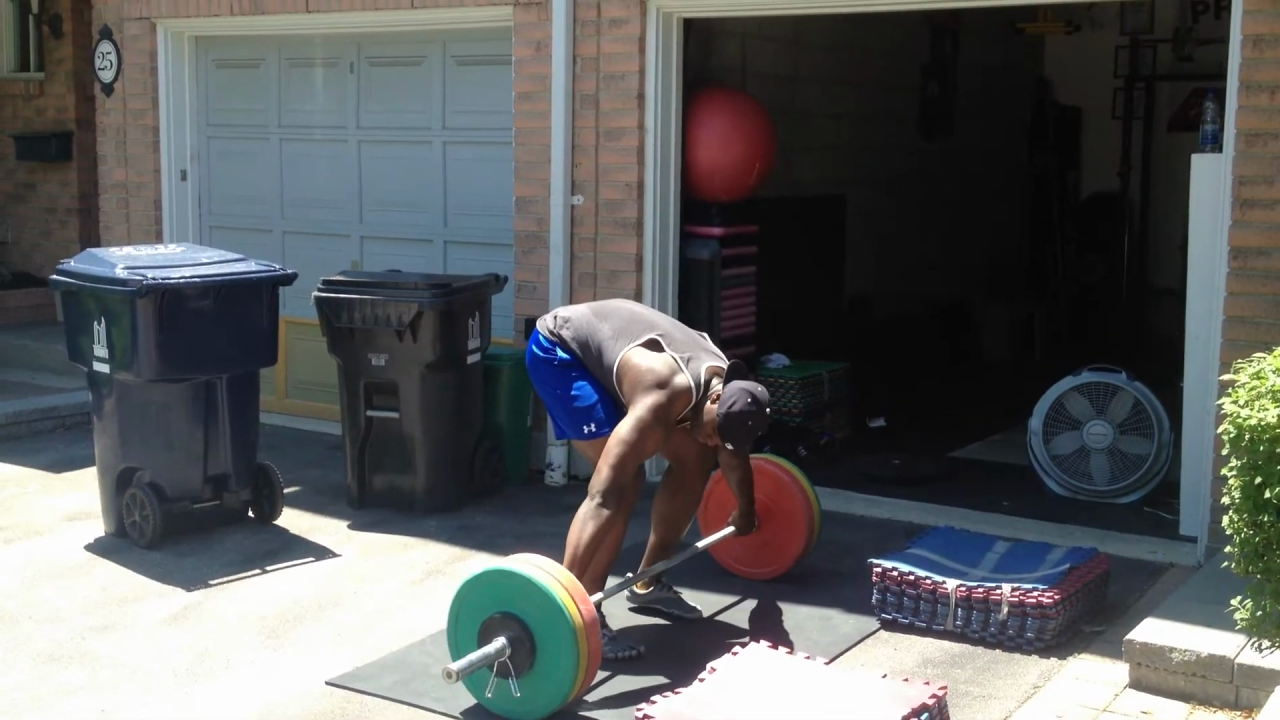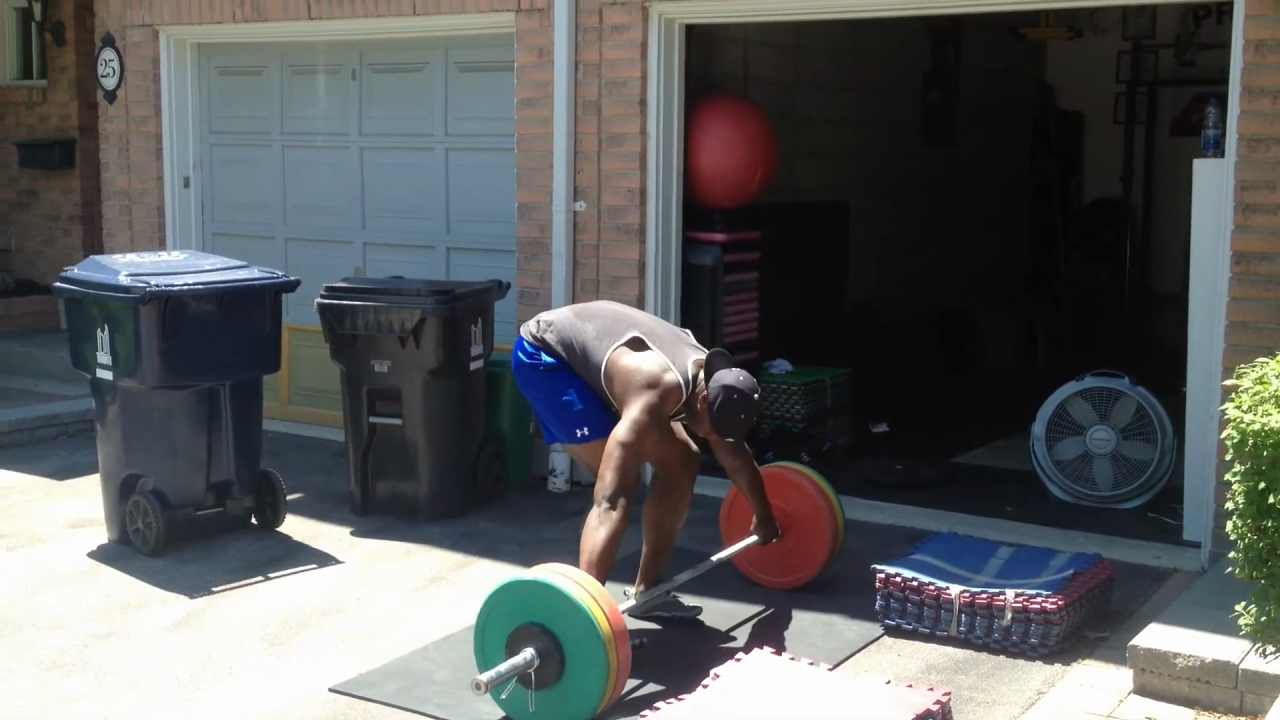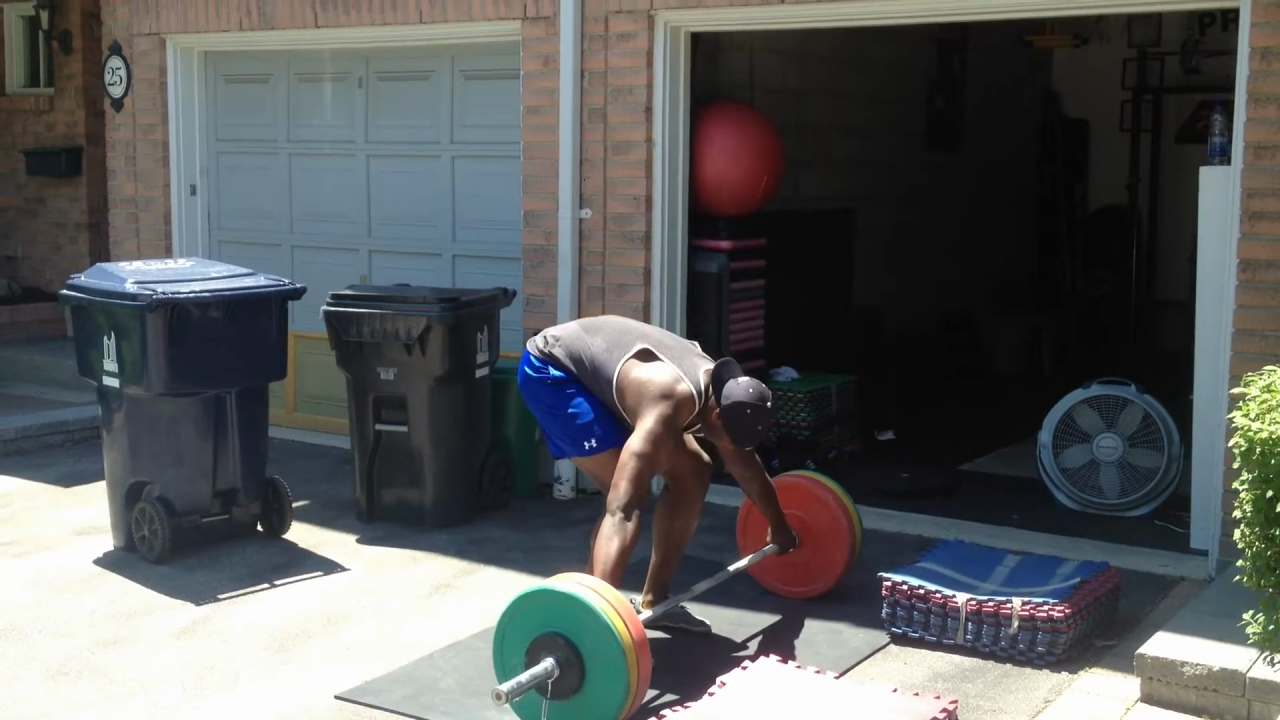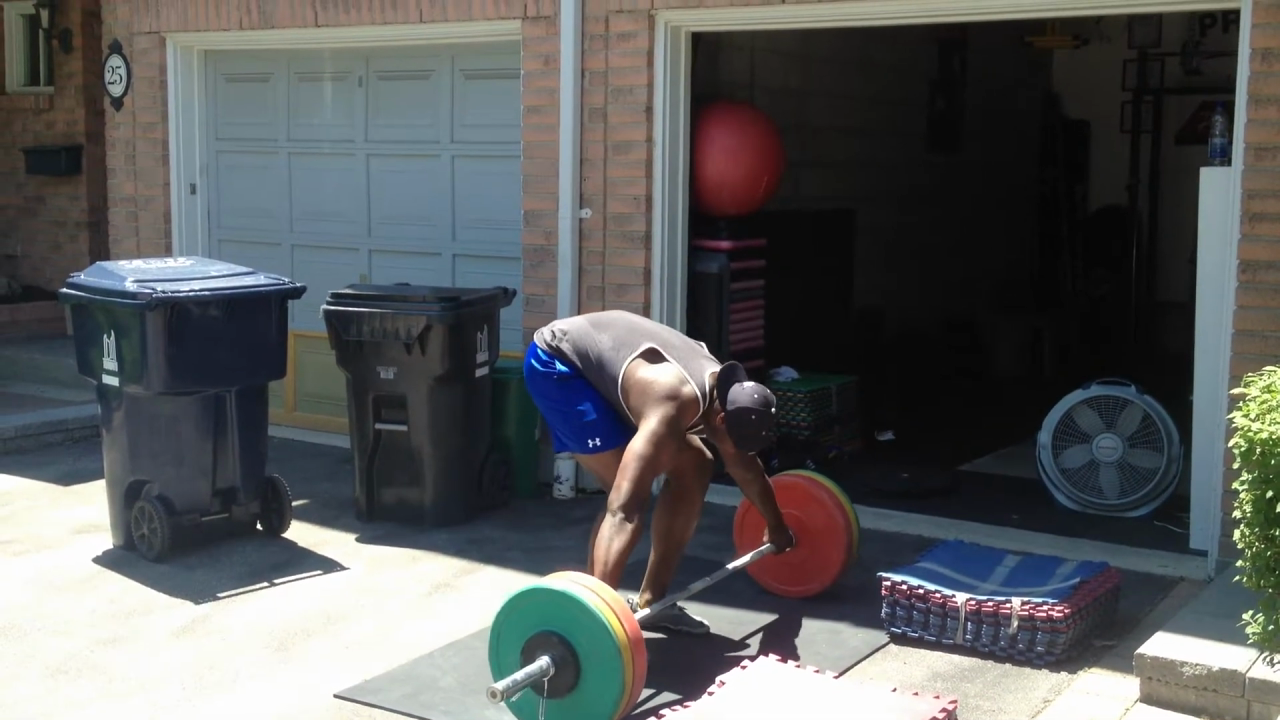
dt=0.4s
person 1, frame 1
left shoulder: (728, 386)
right shoulder: (664, 397)
left elbow: (734, 458)
right elbow: (604, 495)
left wrist: (745, 513)
left hip: (602, 345)
right hip: (558, 348)
left knee: (696, 457)
right knee: (625, 480)
left ankle: (648, 584)
person 1, frame 2
left shoulder: (715, 381)
right shoulder: (655, 395)
left elbow: (737, 457)
right elbow: (611, 498)
left wrist: (763, 517)
left hip: (589, 350)
right hip: (545, 354)
left knee: (682, 460)
right knee: (623, 482)
left ankle: (646, 590)
person 1, frame 3
left shoulder: (724, 390)
right shoulder: (668, 406)
left elbow: (747, 467)
right elbow: (623, 508)
left wrist: (779, 527)
left hip: (597, 367)
right hip: (551, 368)
left knee: (693, 471)
right knee: (629, 494)
left ankle: (652, 601)
person 1, frame 4
left shoulder: (728, 392)
right shoulder: (673, 408)
left elbow: (747, 469)
right elbow: (624, 508)
left wrist: (776, 526)
left hip: (600, 358)
right hip: (557, 361)
left knee: (695, 467)
right knee: (633, 493)
left ankle: (651, 600)
